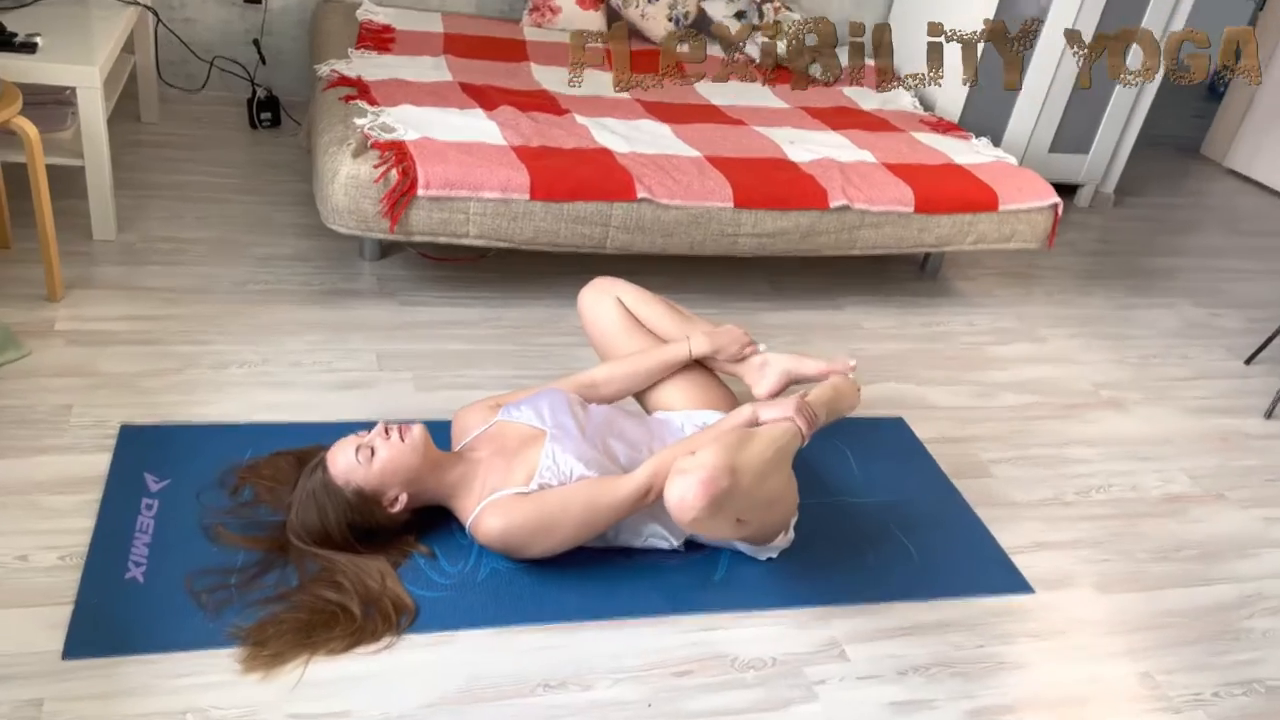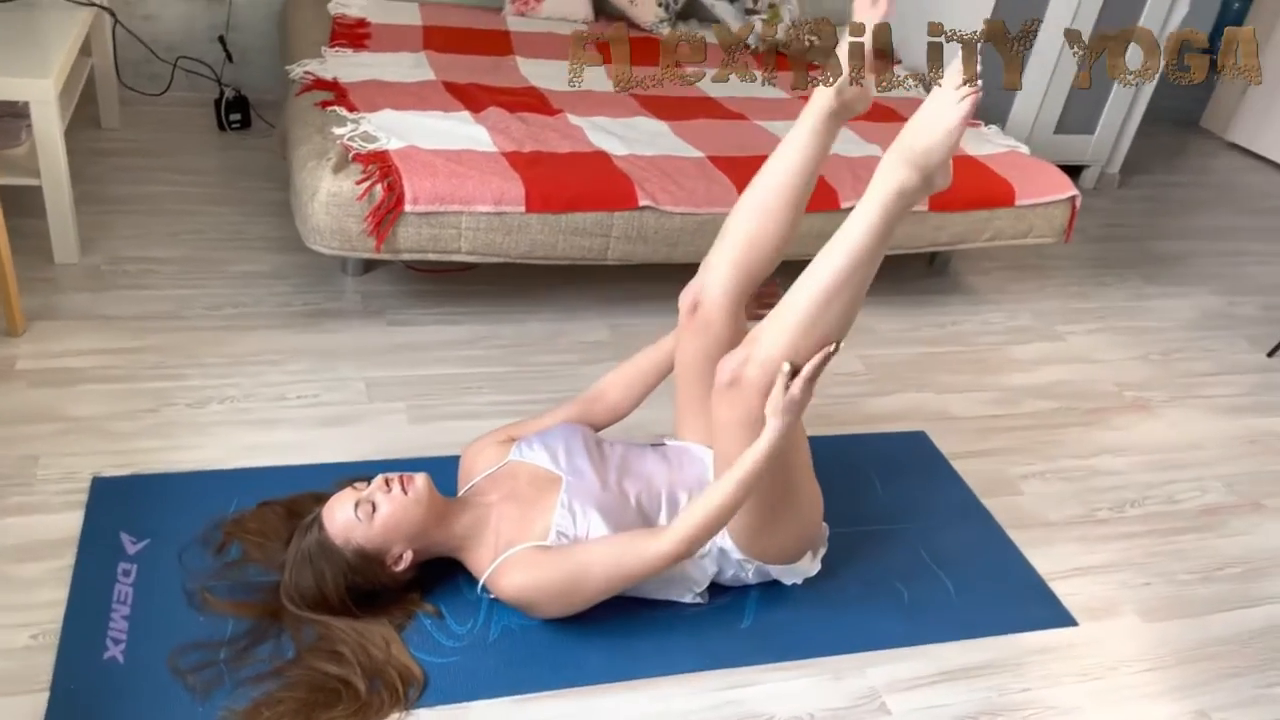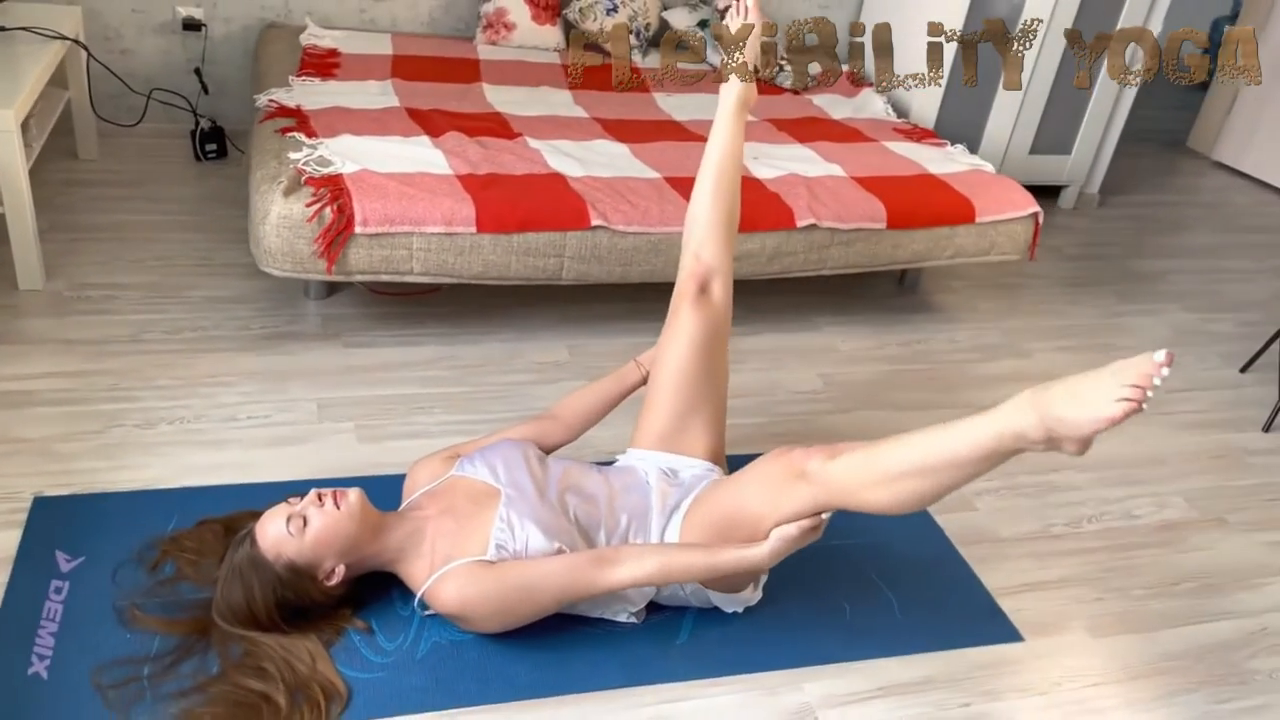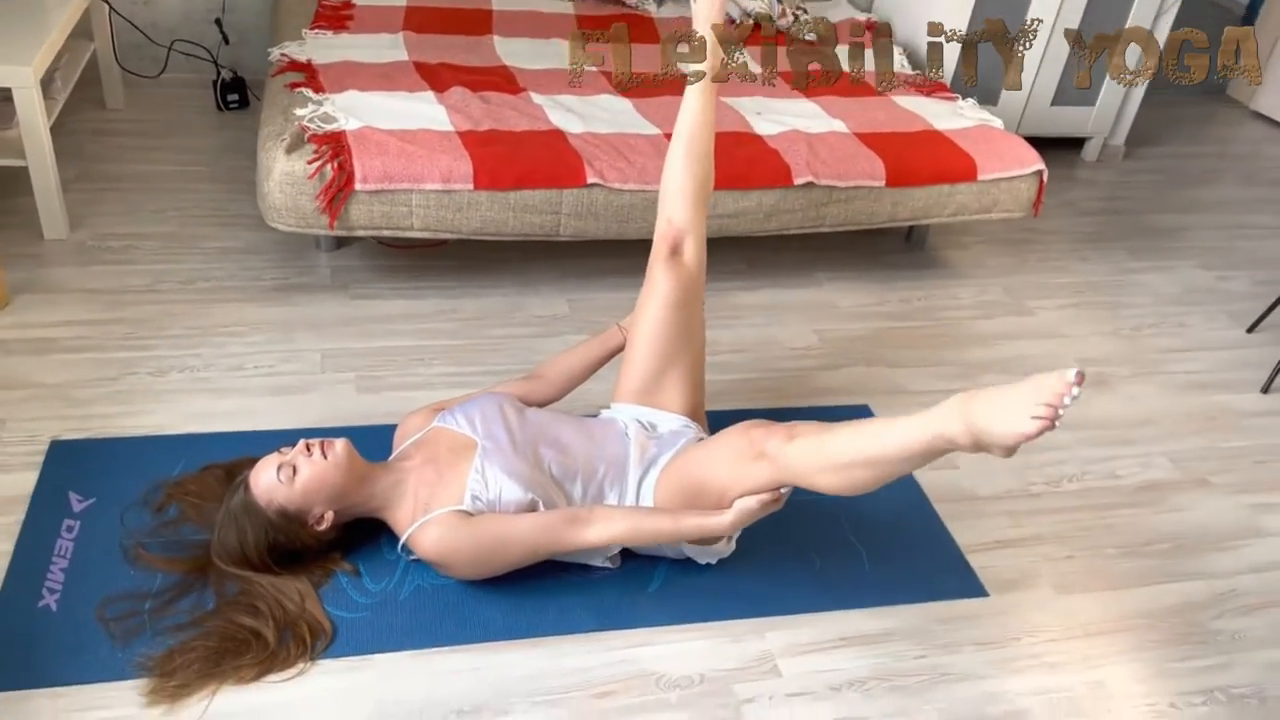
dt=1s
person 1, frame 1
left shoulder: (472, 423)
right shoulder: (499, 520)
left elbow: (590, 387)
right elbow: (643, 486)
left wrist: (697, 344)
right wrist: (747, 417)
left hip: (705, 434)
left knee: (602, 295)
right knee: (698, 489)
left ankle: (761, 370)
right ankle: (818, 404)
person 1, frame 2
left shoulder: (484, 461)
right shoulder: (516, 575)
left elbow: (600, 402)
right elbow: (670, 544)
left wrist: (694, 334)
right wrist: (769, 441)
left hip: (702, 469)
right hip: (762, 541)
left knee: (710, 303)
right knee: (742, 370)
left ankle: (836, 97)
right ankle: (900, 173)
person 1, frame 3
left shoulder: (426, 475)
right shoulder: (453, 589)
left elbow: (543, 427)
right elbow: (613, 572)
left wrist: (643, 364)
right wrist: (757, 554)
left hip: (654, 477)
right hip: (686, 541)
left knee: (702, 283)
right knee: (809, 470)
left ankle: (738, 88)
right ankle: (1034, 416)
person 1, frame 4
left shoulder: (413, 428)
right shoulder: (436, 538)
left elbow: (530, 386)
right elbow: (577, 528)
left wrist: (622, 330)
right wrist: (718, 520)
left hip: (638, 428)
right hip: (660, 493)
left knee: (677, 243)
right knee: (770, 445)
right ankle: (965, 419)
